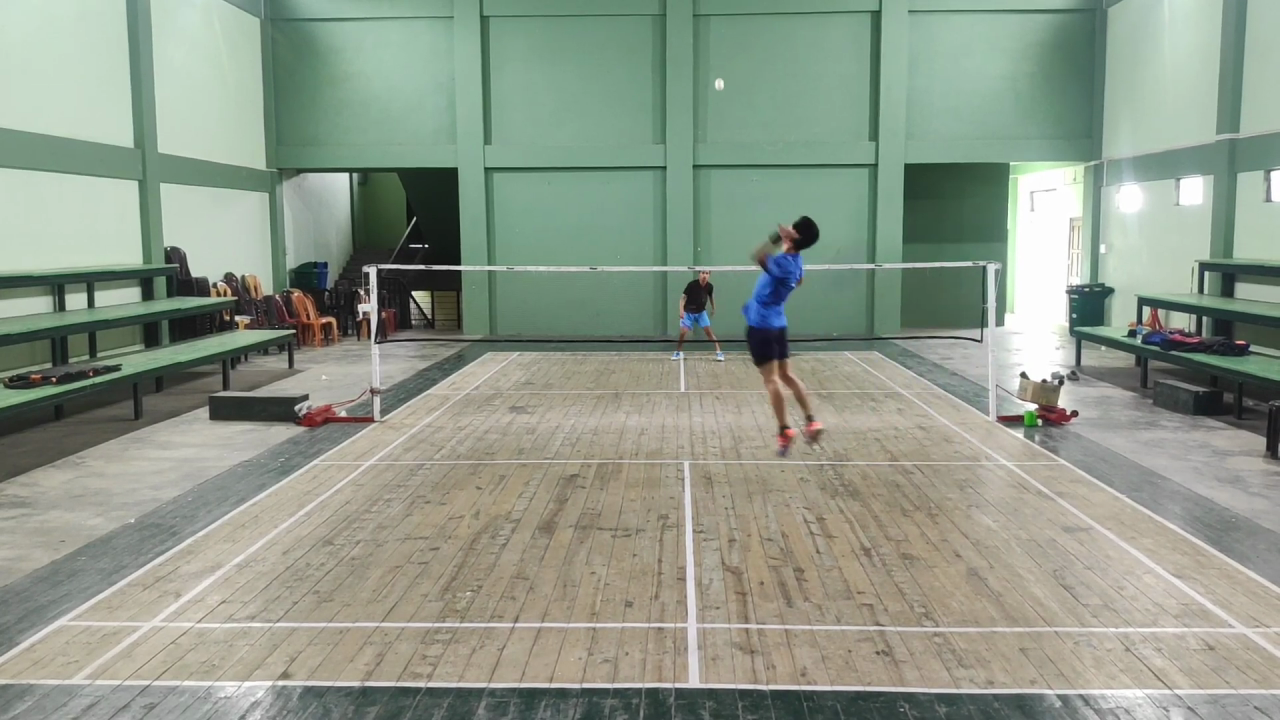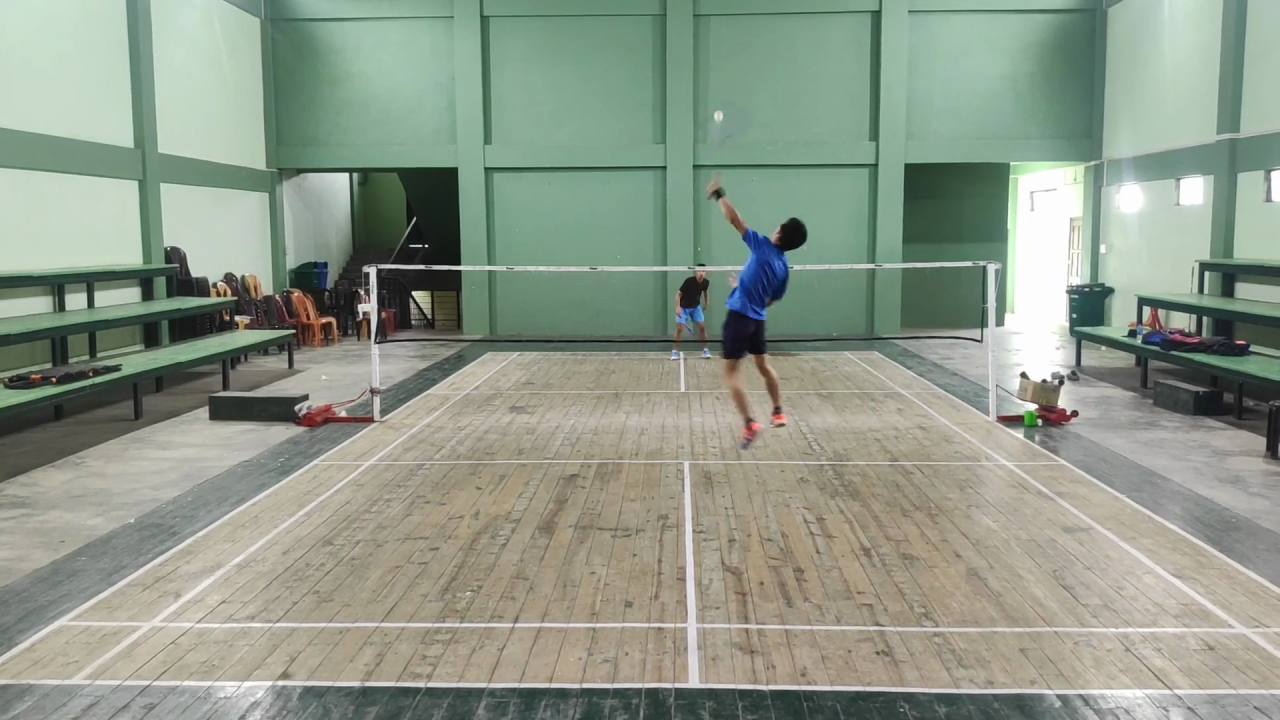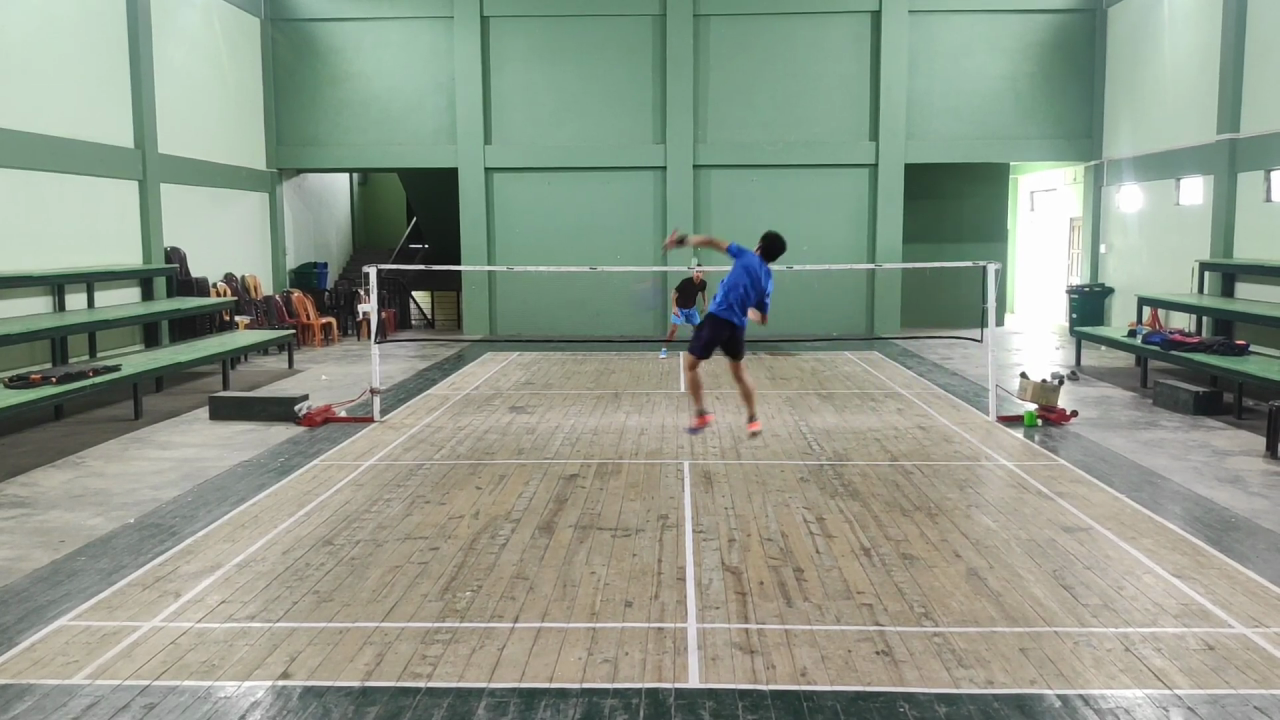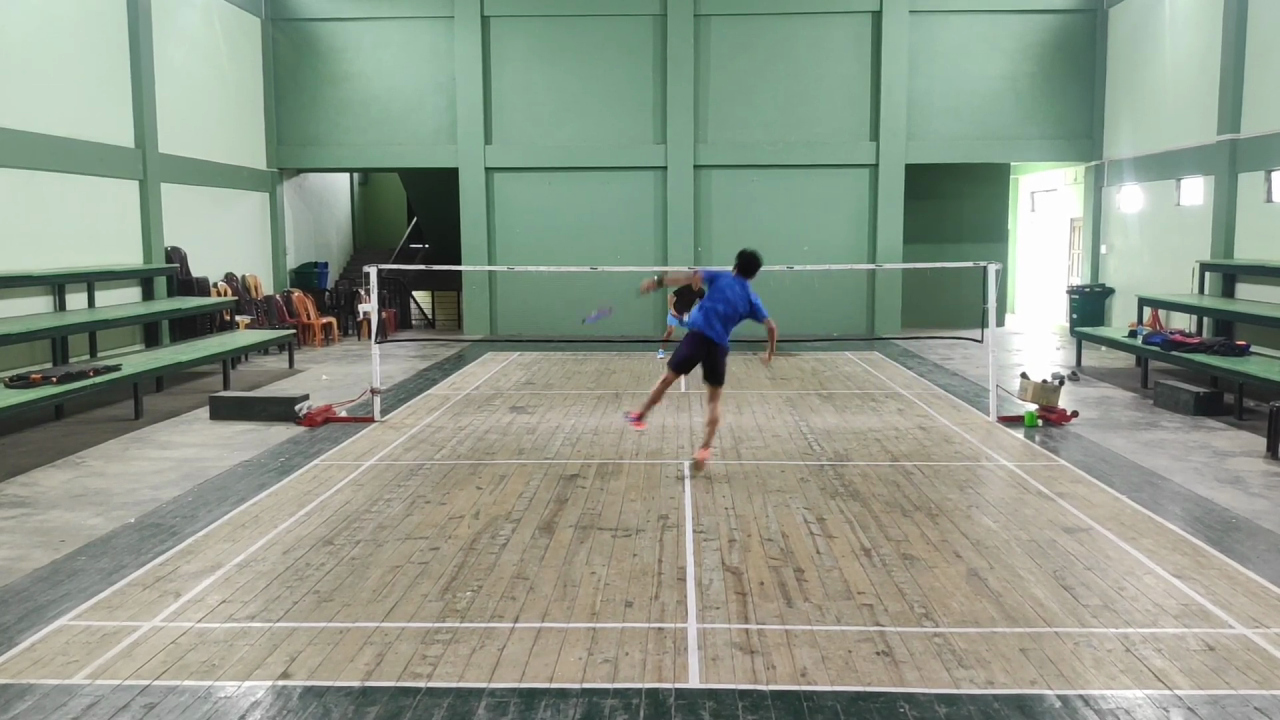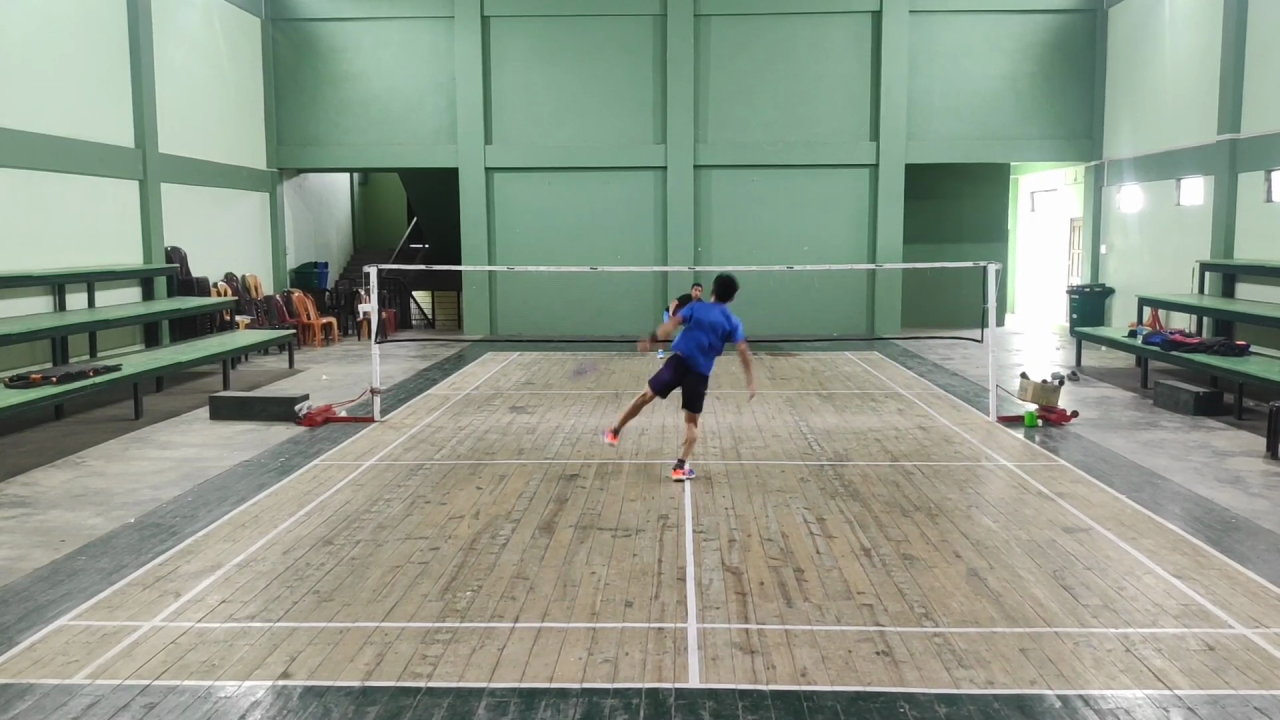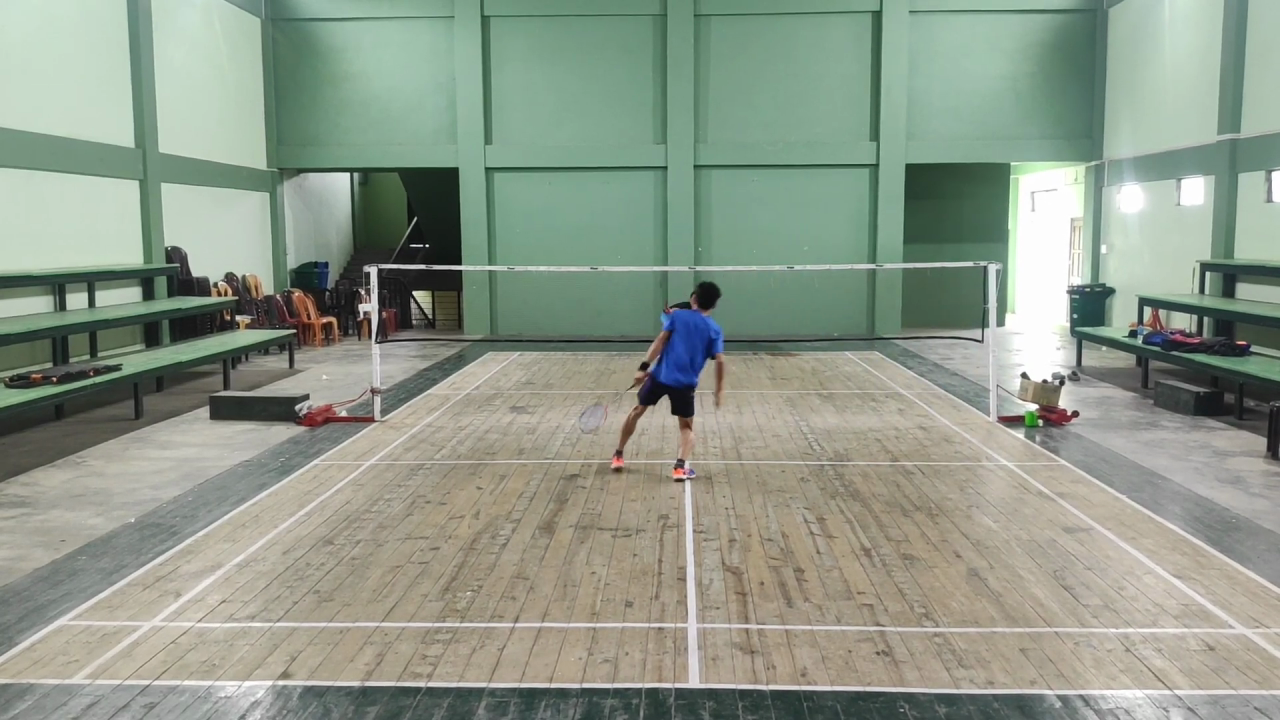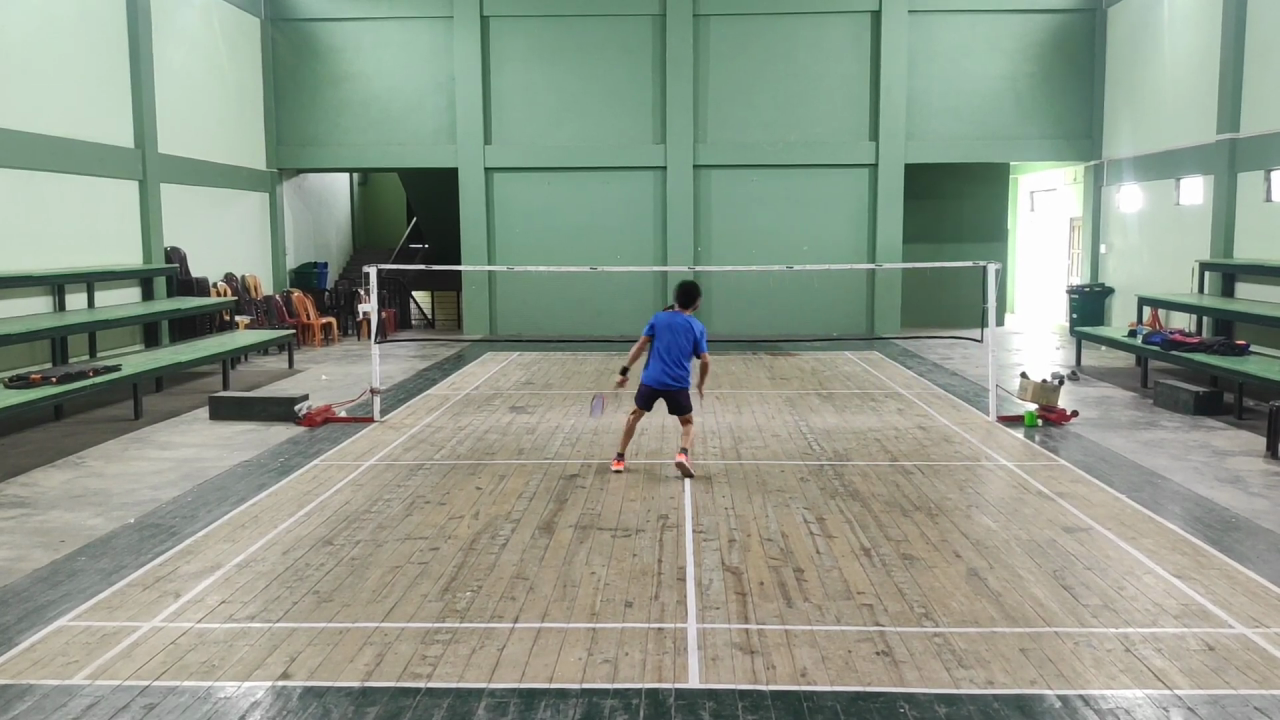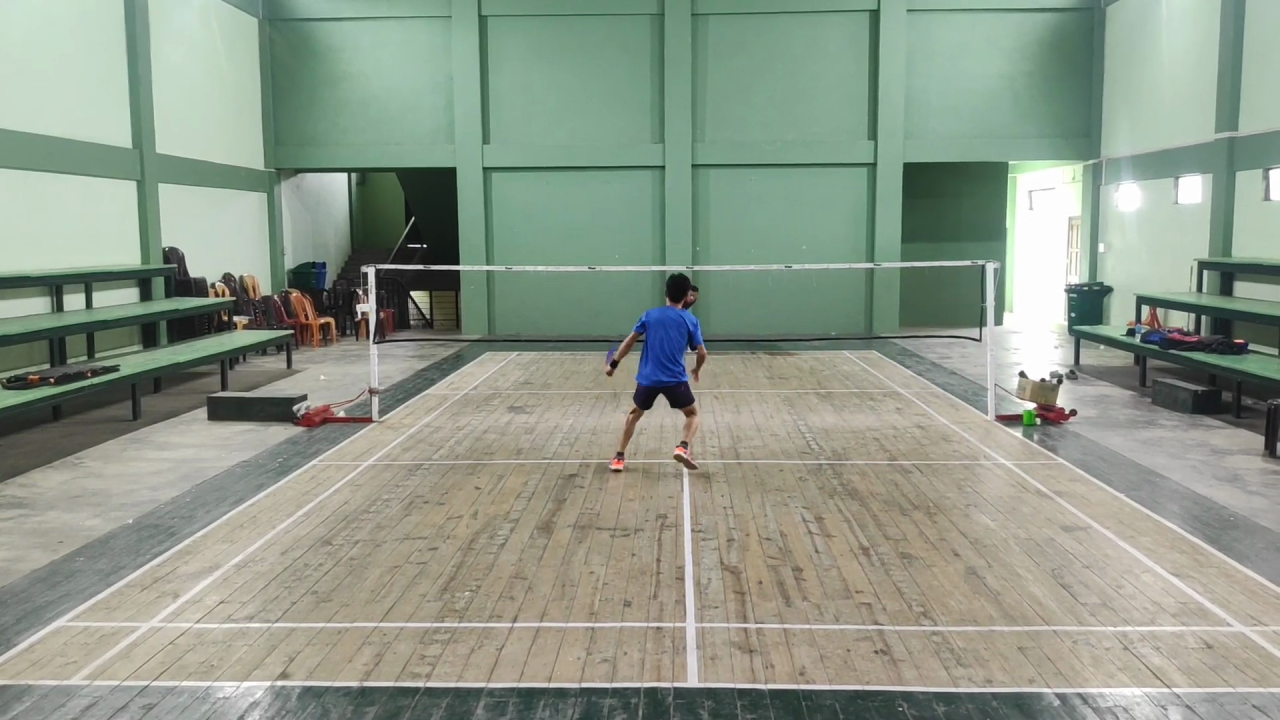
dt=0.1s
person 1, frame 1
left shoulder: (784, 262)
right shoulder: (794, 262)
left elbow: (761, 258)
left wrist: (778, 239)
left hip: (761, 327)
right hip: (778, 327)
left knee: (771, 380)
right knee: (788, 376)
left ankle: (785, 431)
right ankle: (811, 422)
person 1, frame 2
left shoulder: (765, 248)
right shoulder: (783, 269)
left elbow: (736, 221)
left wrist: (719, 195)
left hip: (740, 316)
right hip: (757, 318)
left knee: (731, 374)
right knee: (763, 366)
left ankle: (749, 424)
right ankle: (778, 412)
person 1, frame 3
left shoulder: (745, 256)
right shoulder: (767, 281)
left elbow: (714, 242)
right elbow: (763, 319)
left wrist: (682, 239)
left hip: (717, 319)
right hip: (736, 326)
left knee: (690, 366)
right knee: (739, 374)
left ankle: (702, 414)
right ankle: (753, 420)
person 1, frame 4
left shoulder: (721, 278)
right shoulder: (752, 299)
left elbow: (691, 277)
right elbow: (770, 326)
left wrist: (659, 281)
right wrist: (771, 351)
left hip: (698, 338)
right hip: (719, 347)
left knee: (666, 380)
right knee: (714, 401)
left ankle: (640, 417)
right ankle: (705, 450)
person 1, frame 5
left shoulder: (697, 306)
right shoulder: (733, 322)
left elbow: (674, 323)
right elbow: (743, 350)
left wrist: (653, 338)
right wrist: (750, 380)
left hip: (680, 363)
right hip: (700, 374)
left knee: (645, 398)
right knee: (692, 423)
left ankle: (615, 432)
right ankle: (681, 466)
person 1, frame 6
left shoulder: (678, 317)
right shoulder: (714, 330)
left elbow: (660, 341)
right elbow: (720, 362)
left wrist: (644, 367)
right wrist: (718, 390)
left hip: (661, 376)
right hip: (686, 384)
left knee: (636, 412)
right knee: (686, 428)
left ankle: (618, 456)
right ankle: (680, 466)
person 1, frame 7
left shoulder: (659, 319)
right shoulder: (698, 328)
left elbow: (640, 346)
right elbow: (705, 361)
left wrist: (624, 372)
right wrist: (701, 384)
left hip: (651, 380)
right hip: (678, 384)
left knee: (636, 415)
right knee: (687, 424)
left ankle: (619, 459)
right ankle: (682, 454)
person 1, frame 8
left shoulder: (650, 315)
right shoulder: (691, 320)
left elbow: (630, 341)
right elbow: (702, 353)
left wrist: (613, 364)
right wrist: (696, 370)
left hip: (648, 378)
right hip: (675, 379)
left knee: (635, 414)
right knee: (692, 415)
left ankle: (619, 458)
right ankle: (683, 448)
